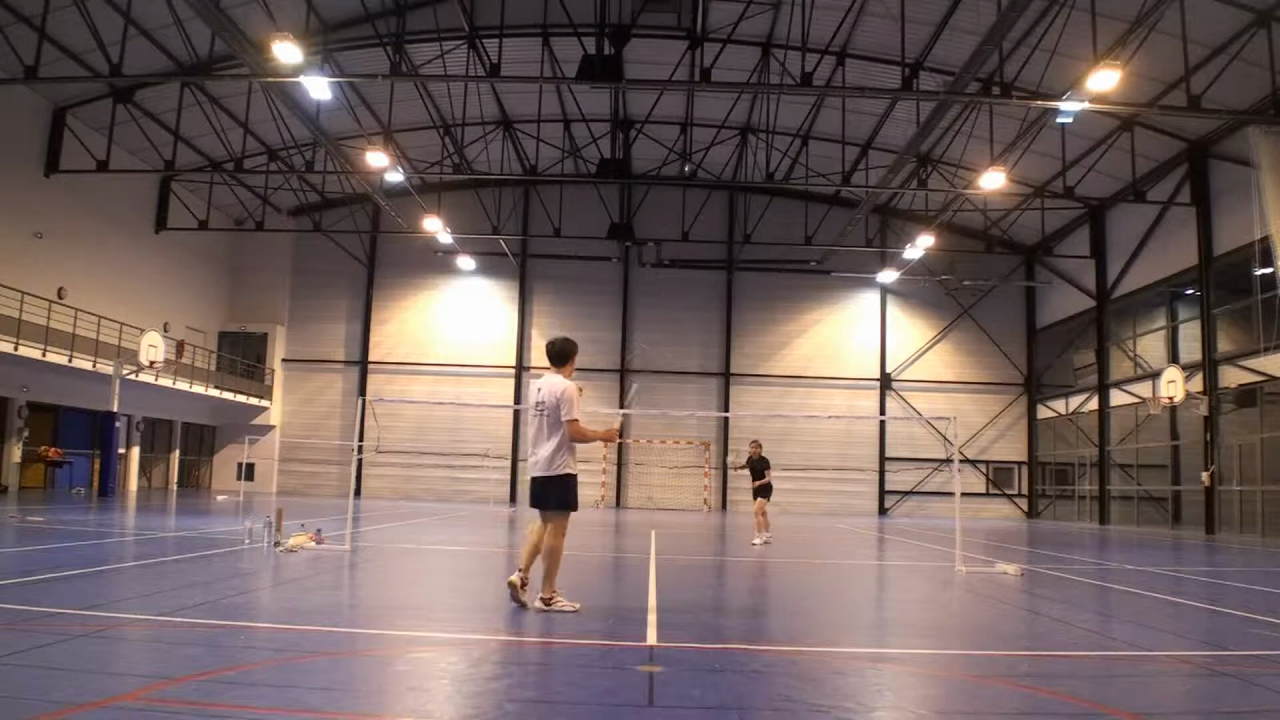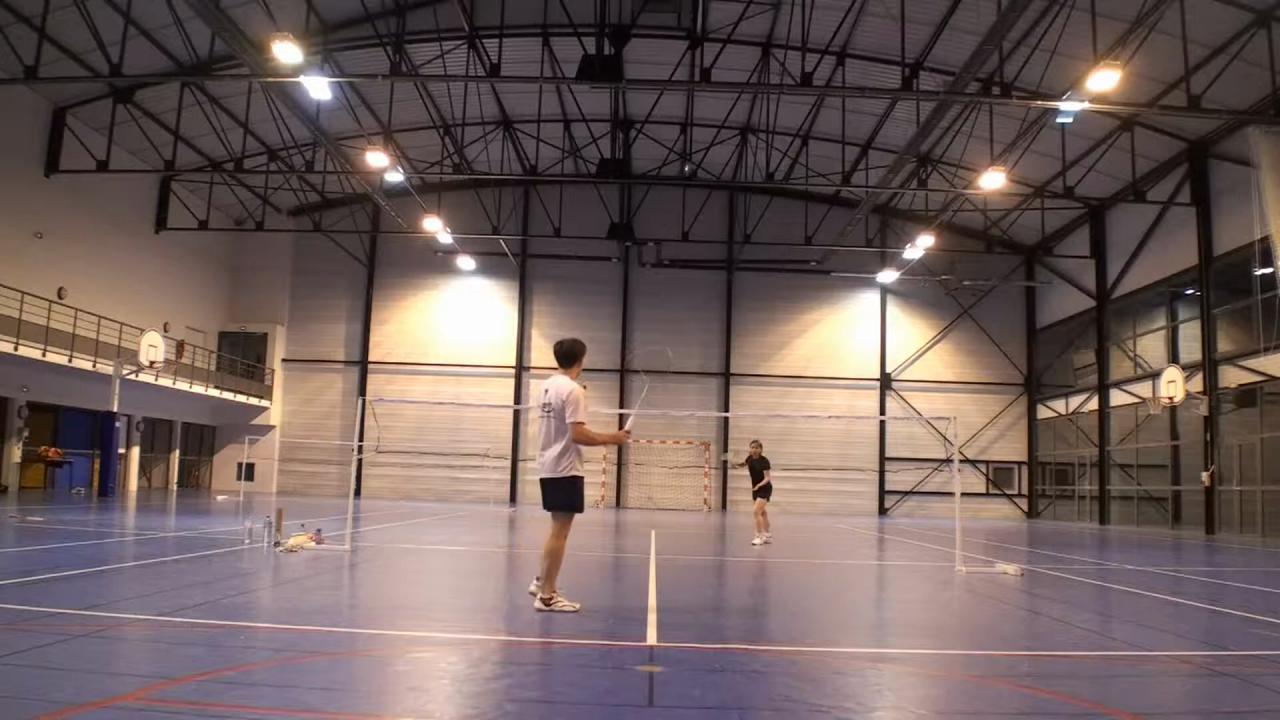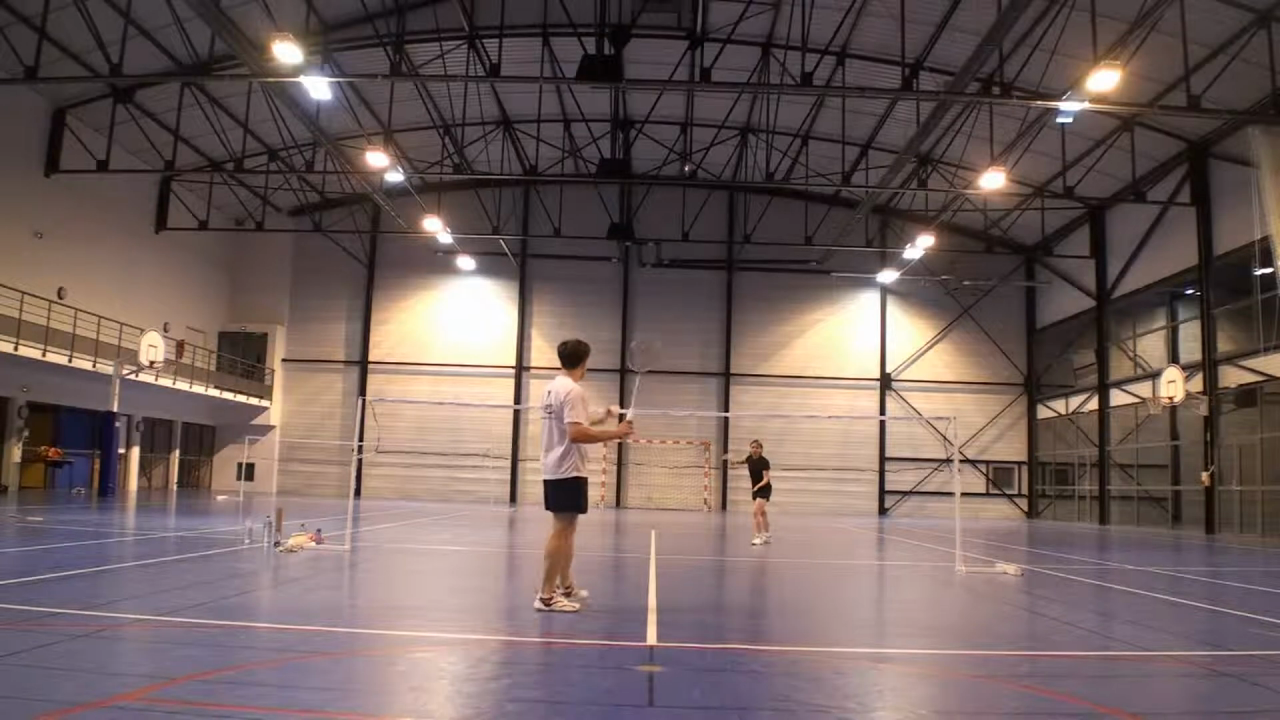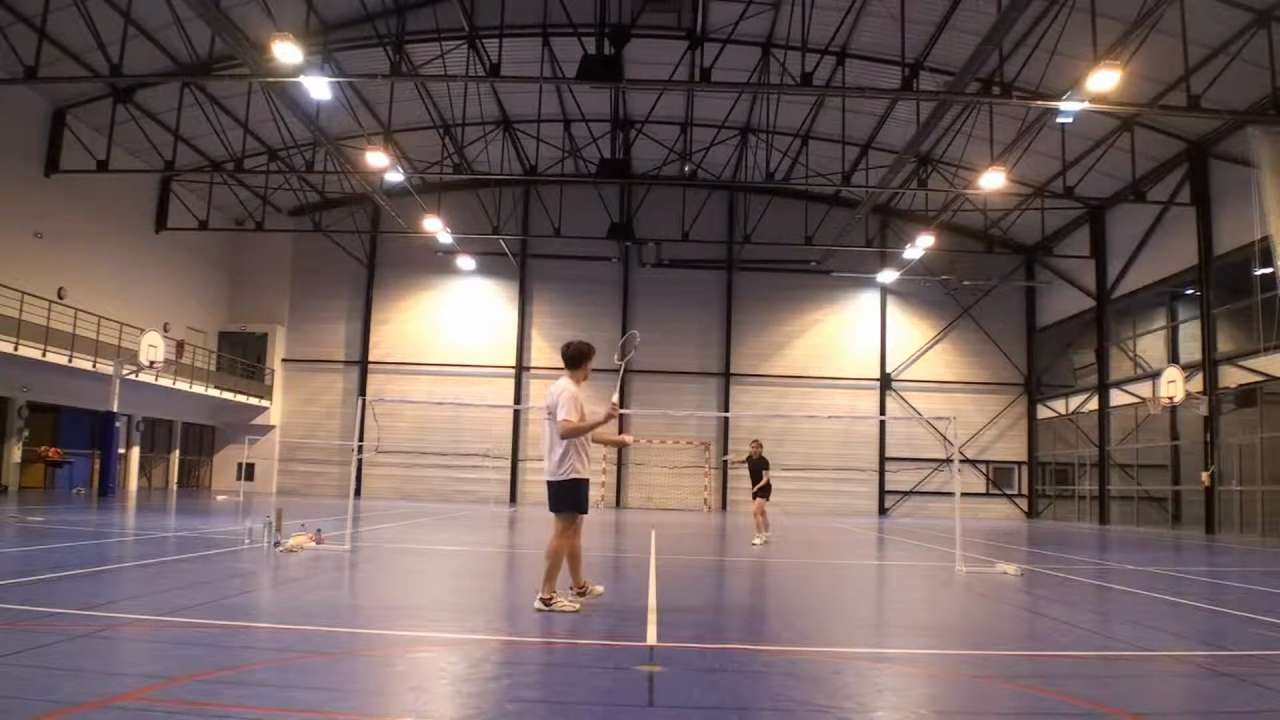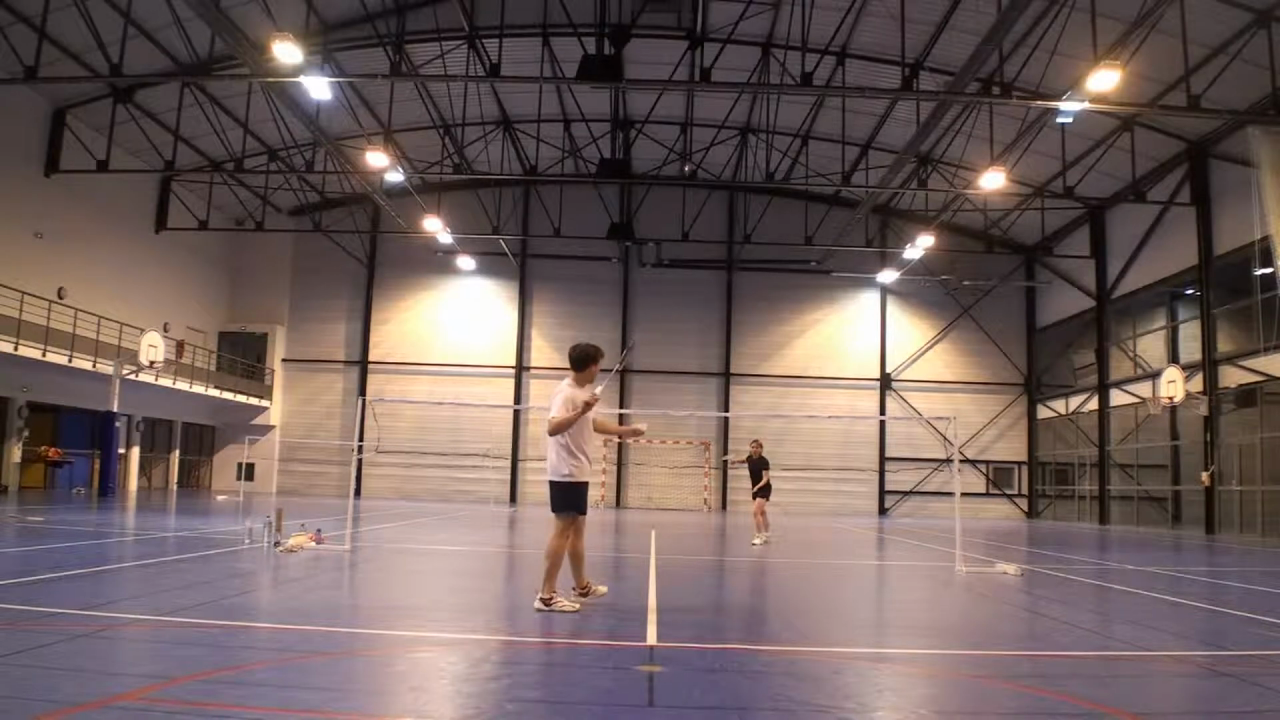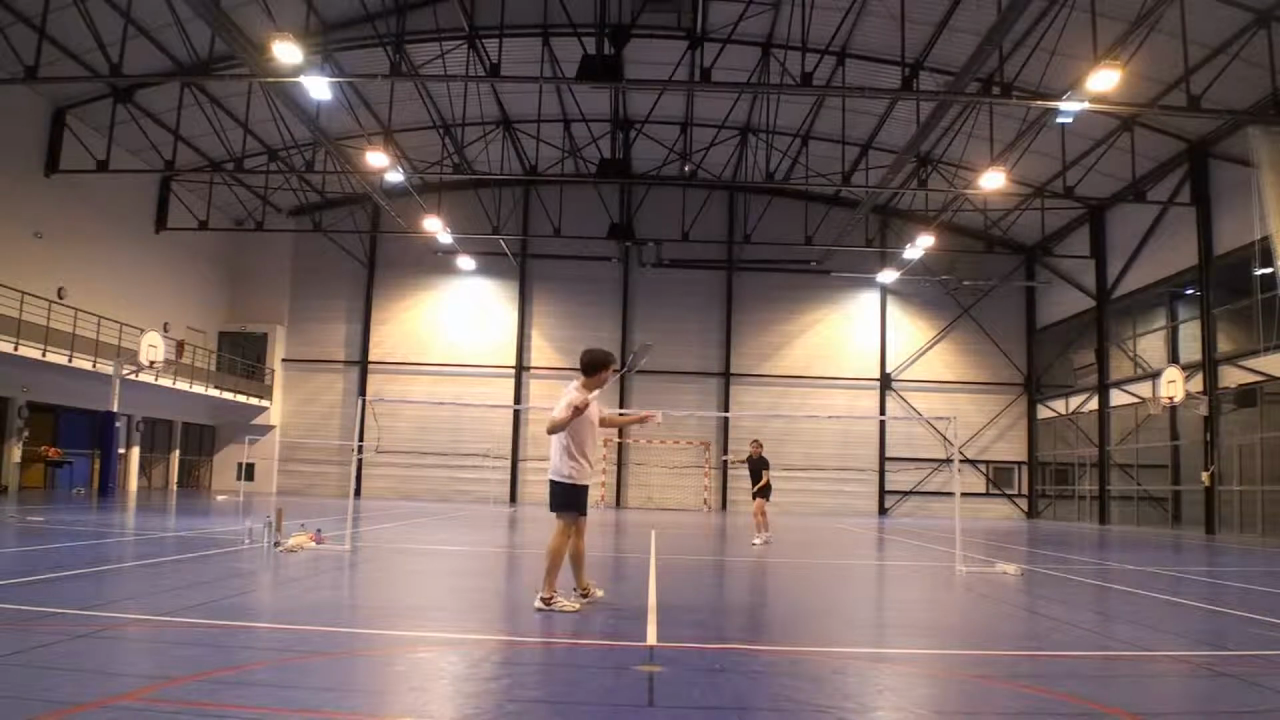
dt=0.2s
person 1, frame 1
left shoulder: (539, 386)
right shoulder: (567, 388)
right elbow: (574, 433)
right wrist: (601, 435)
left hip: (539, 467)
right hip: (559, 469)
left knee: (543, 524)
right knee: (557, 530)
left ankle: (521, 575)
right ankle: (547, 595)
person 1, frame 2
left shoulder: (547, 387)
right shoulder: (572, 390)
right elbow: (578, 435)
right wrist: (611, 438)
left hip: (548, 468)
right hip: (565, 470)
left knee: (557, 528)
right knee: (560, 530)
left ankle: (542, 582)
right ankle: (547, 595)
person 1, frame 3
left shoulder: (552, 388)
right shoulder: (573, 391)
right elbow: (576, 435)
left wrist: (600, 417)
right wrist: (614, 433)
left hip: (553, 470)
right hip: (569, 472)
left knee: (565, 530)
right knee: (561, 531)
left ankle: (565, 586)
right ankle: (546, 596)
person 1, frame 4
left shoulder: (562, 388)
right shoulder: (568, 391)
right elbow: (565, 431)
left wrist: (611, 440)
right wrist: (601, 420)
left hip: (564, 472)
right hip: (569, 473)
left knee: (573, 529)
right knee: (563, 531)
left ankle: (579, 587)
right ankle: (546, 595)
person 1, frame 5
left shoulder: (581, 391)
right shoulder: (566, 393)
left elbow: (593, 423)
right elbow: (552, 429)
left wrist: (625, 431)
right wrist: (580, 412)
left hip: (575, 473)
right hip: (568, 474)
left knee: (577, 529)
right knee: (563, 531)
left ankle: (582, 587)
right ankle: (546, 595)
person 1, frame 6
left shoulder: (588, 395)
right shoulder: (573, 397)
left elbow: (602, 420)
right elbow: (551, 427)
left wrist: (635, 419)
right wrist: (572, 415)
left hip: (577, 475)
right hip: (568, 475)
left knee: (578, 530)
right knee: (564, 530)
left ankle: (582, 589)
right ankle: (546, 595)
